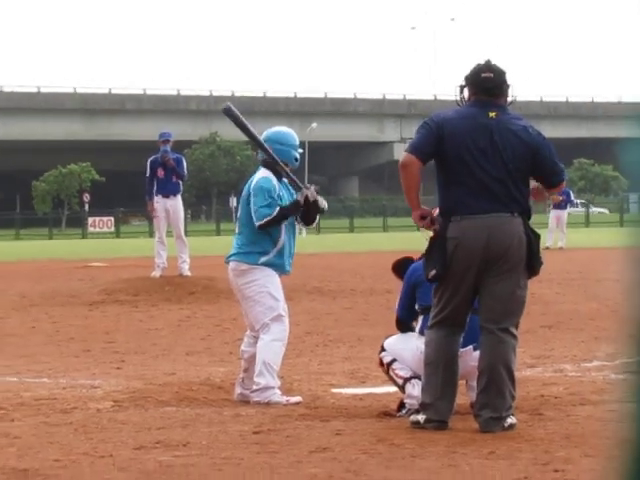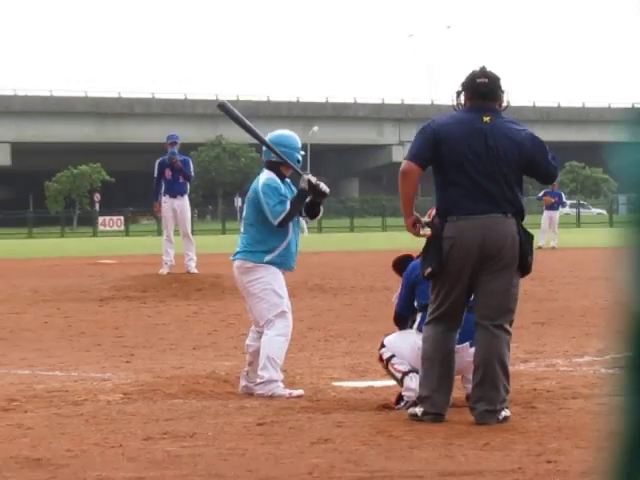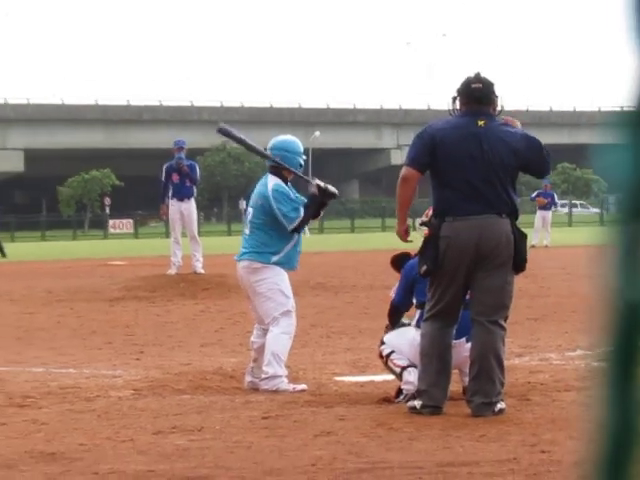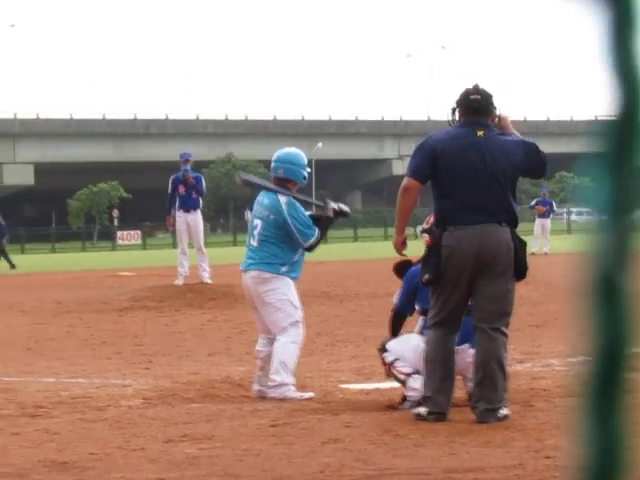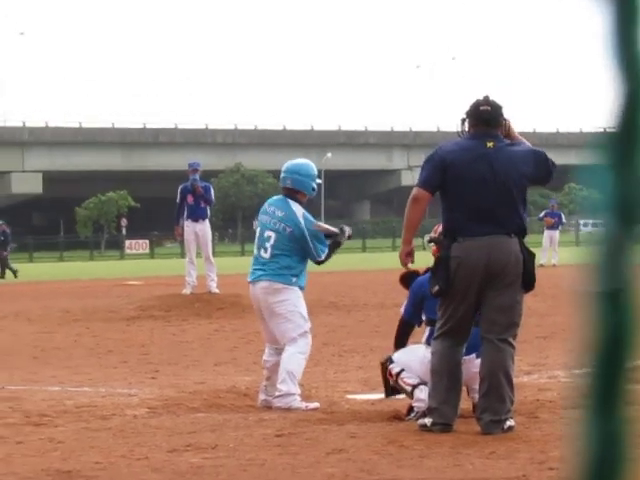
dt=0.1s
person 1, frame 1
left shoulder: (442, 123)
right shoulder: (527, 132)
left elbow: (408, 162)
right elbow: (556, 184)
left wrist: (416, 208)
right wrist: (532, 191)
left hip: (459, 232)
right hip: (510, 232)
left knee: (444, 324)
right knee: (500, 327)
left ankle: (434, 411)
right ankle: (495, 413)
person 1, frame 2
left shoulder: (439, 128)
right shoulder: (520, 135)
left elbow: (409, 171)
right elbow: (550, 174)
left wrist: (408, 215)
left hip: (455, 232)
right hip: (503, 232)
left knee: (441, 320)
right knee: (495, 322)
left ankle: (431, 404)
right ankle: (490, 406)
person 1, frame 3
left shoulder: (435, 133)
right shoulder: (514, 137)
left elbow: (408, 176)
right elbow: (544, 167)
left wrist: (401, 220)
left hip: (452, 232)
right hip: (498, 232)
left knee: (438, 317)
right knee: (490, 319)
left ankle: (430, 397)
right ankle: (486, 400)
person 1, frame 4
left shoulder: (436, 143)
right shoulder: (511, 146)
left elbow: (410, 186)
right elbow: (540, 164)
left wrist: (400, 230)
left hip: (453, 240)
right hip: (498, 240)
left knee: (442, 324)
right knee: (492, 326)
left ankle: (434, 404)
right ankle: (489, 406)
person 1, frame 5
left shoulder: (446, 154)
right shoulder: (519, 156)
left elbow: (419, 196)
right elbow: (547, 169)
left wrist: (407, 241)
right wrist: (516, 137)
left hip: (462, 252)
right hip: (507, 251)
left knee: (449, 335)
right knee: (500, 337)
left ankle: (439, 415)
right ankle: (495, 417)
person 2, frame 1
left shoulder: (280, 183)
right shoulder: (264, 182)
left elbow: (307, 217)
right elbow: (265, 220)
left wrist: (314, 204)
right wrist: (298, 203)
left hip: (251, 266)
right hip: (255, 267)
left knee: (258, 329)
right knee: (275, 326)
left ankle: (246, 387)
right ankle: (265, 390)
person 2, frame 2
left shoulder: (279, 183)
right shoulder: (269, 183)
left elbow: (311, 213)
right elbow: (282, 218)
left wrist: (316, 195)
right wrist: (302, 191)
left hip: (250, 263)
right hip: (259, 265)
left knee: (262, 324)
right knee: (278, 322)
left ankle: (250, 380)
right ankle: (268, 383)
person 2, frame 3
left shoulder: (278, 185)
right shoulder: (275, 188)
left elbow: (311, 213)
right elbow: (296, 224)
left wrist: (322, 197)
right wrist: (311, 197)
left hip: (253, 263)
right hip: (265, 265)
left knee: (266, 322)
right knee: (283, 320)
left ankle: (256, 375)
right ankle: (273, 379)
person 2, frame 4
left shoulder: (265, 196)
right shoulder: (288, 205)
left elbow: (302, 224)
right elbow: (310, 242)
left wrist: (329, 213)
right wrist: (327, 218)
left hip: (251, 272)
right hip: (271, 276)
left knee: (270, 332)
right knee: (290, 330)
left ankle: (263, 383)
right ankle: (280, 386)
person 2, frame 5
left shoulder: (269, 205)
right shoulder: (302, 218)
right elbow: (320, 256)
left wrist: (330, 235)
right wrist: (339, 239)
left hip: (258, 283)
right hip: (281, 286)
left knee: (276, 342)
right knee: (298, 340)
left ankle: (269, 393)
right ankle: (286, 396)
person 3, frame 1
left shoulder: (417, 268)
left elbow: (402, 323)
left wrist: (418, 334)
right hip: (474, 359)
left knee: (388, 348)
left ankle: (417, 399)
person 3, frame 2
left shoulder: (416, 267)
left elbow: (401, 319)
left wrist: (410, 330)
right hip: (469, 354)
left knee: (388, 345)
left ankle: (414, 392)
person 3, frame 3
left shoulder: (414, 265)
left elbow: (395, 312)
left wrist: (395, 326)
right hip: (466, 350)
left knee: (388, 343)
left ankle: (413, 385)
person 3, frame 4
left shoulder: (416, 272)
left elbow: (399, 315)
left wrist: (393, 338)
right hip: (469, 354)
left knee: (389, 350)
left ankle: (417, 388)
person 3, frame 5
left shoulder: (422, 283)
left elbow: (405, 325)
left wrist: (399, 352)
right hip: (475, 366)
left knee: (394, 363)
left ankle: (423, 399)
right ankle: (481, 398)
person 4, frame 1
left shoulder: (179, 159)
right shoulder: (153, 160)
left elbow: (183, 177)
right elbow: (149, 182)
left wrist: (171, 164)
right wrist: (149, 201)
left hip: (175, 199)
right hip: (159, 200)
left knee: (180, 234)
right knee: (160, 235)
left ankle: (184, 266)
right ankle: (159, 267)
person 4, frame 2
left shoulder: (186, 160)
right shoulder: (161, 162)
left elbow: (190, 178)
right elbow: (157, 183)
left wrist: (179, 166)
right wrist: (156, 202)
left hip: (183, 199)
right hip: (167, 200)
left knee: (187, 233)
right knee: (167, 233)
left ankle: (190, 264)
right ankle: (167, 264)
person 4, frame 3
left shoulder: (192, 165)
right shoulder: (168, 167)
left elbow: (196, 182)
right elbow: (164, 186)
left wrist: (185, 170)
right wrist: (163, 205)
left hip: (189, 203)
right hip: (174, 203)
left knee: (193, 234)
right knee: (175, 235)
left ankle: (197, 265)
right ankle: (175, 265)
person 4, frame 4
left shoulder: (198, 177)
right shoulder: (175, 179)
left elbow: (202, 194)
right elbow: (171, 198)
left wrist: (191, 182)
right wrist: (169, 216)
left hip: (196, 214)
right hip: (181, 215)
left knee: (200, 246)
right knee: (182, 246)
left ankle: (204, 275)
right ankle: (182, 275)
person 4, frame 5
left shoulder: (207, 187)
right shoulder: (183, 188)
left elbow: (211, 203)
right elbow: (179, 207)
left wrist: (200, 191)
right wrist: (177, 226)
left hip: (204, 223)
right hip: (189, 224)
left knee: (208, 255)
right knee: (190, 256)
left ankle: (212, 284)
right ankle: (190, 285)
